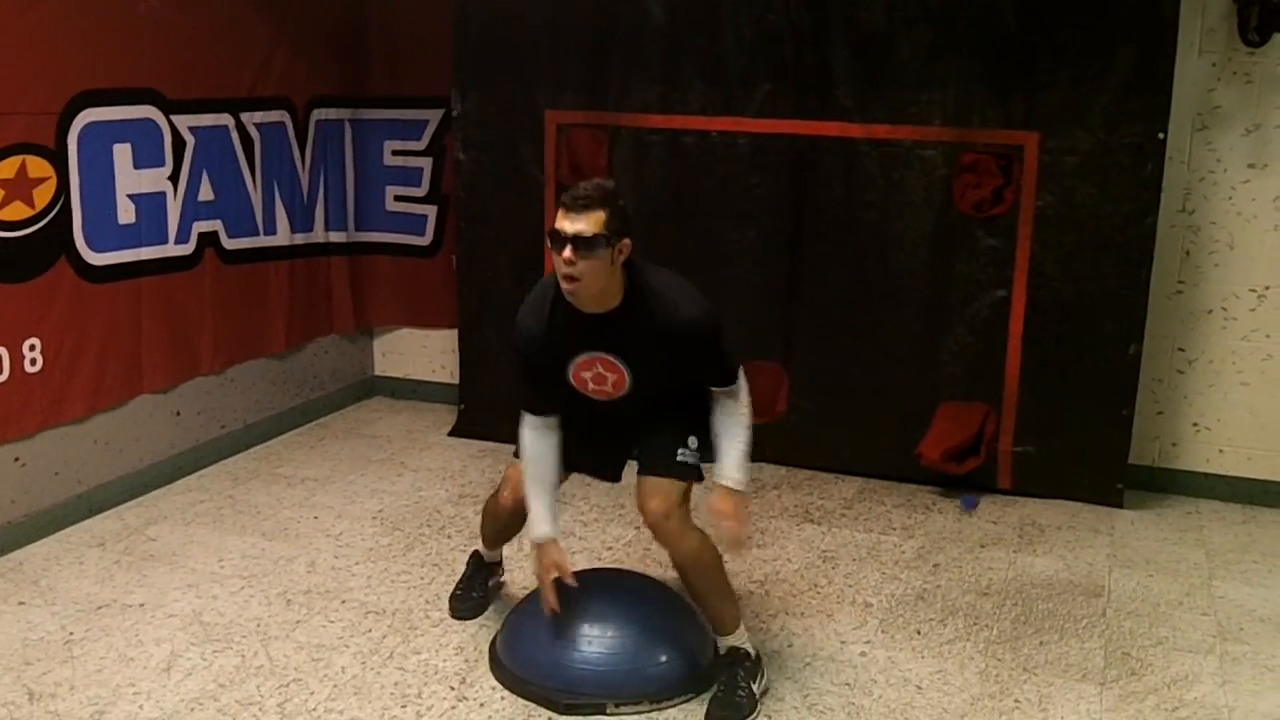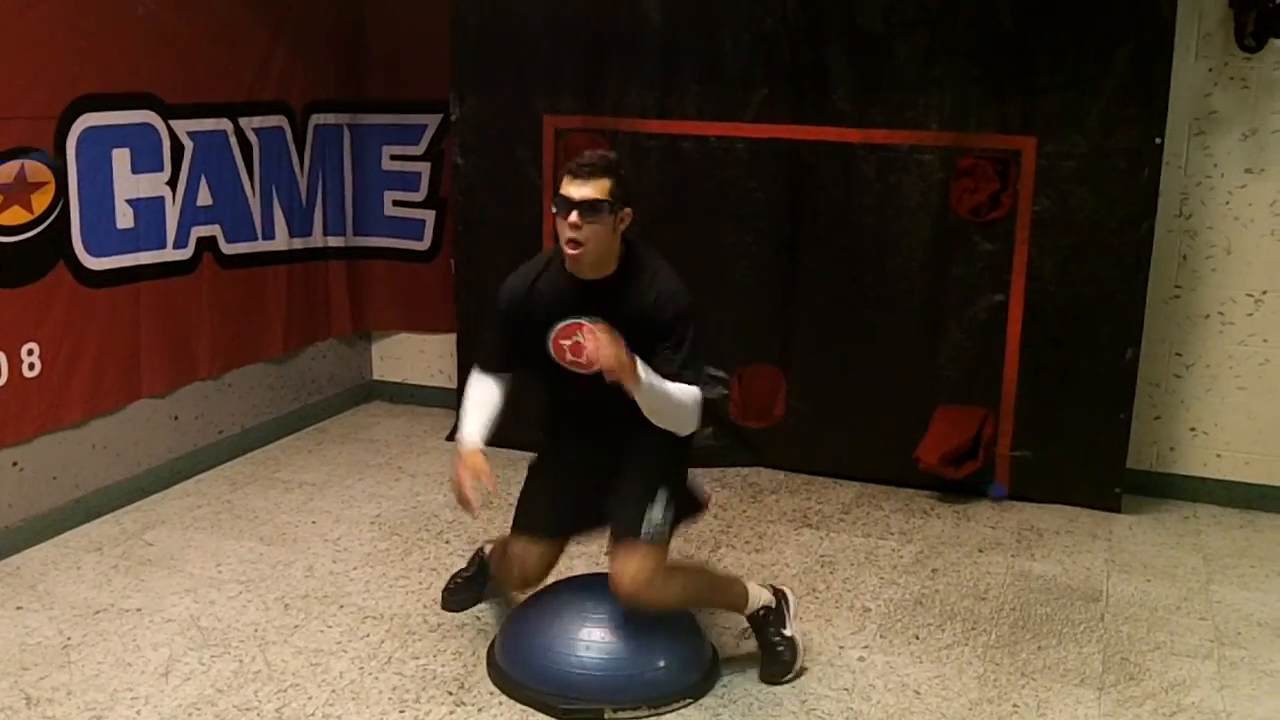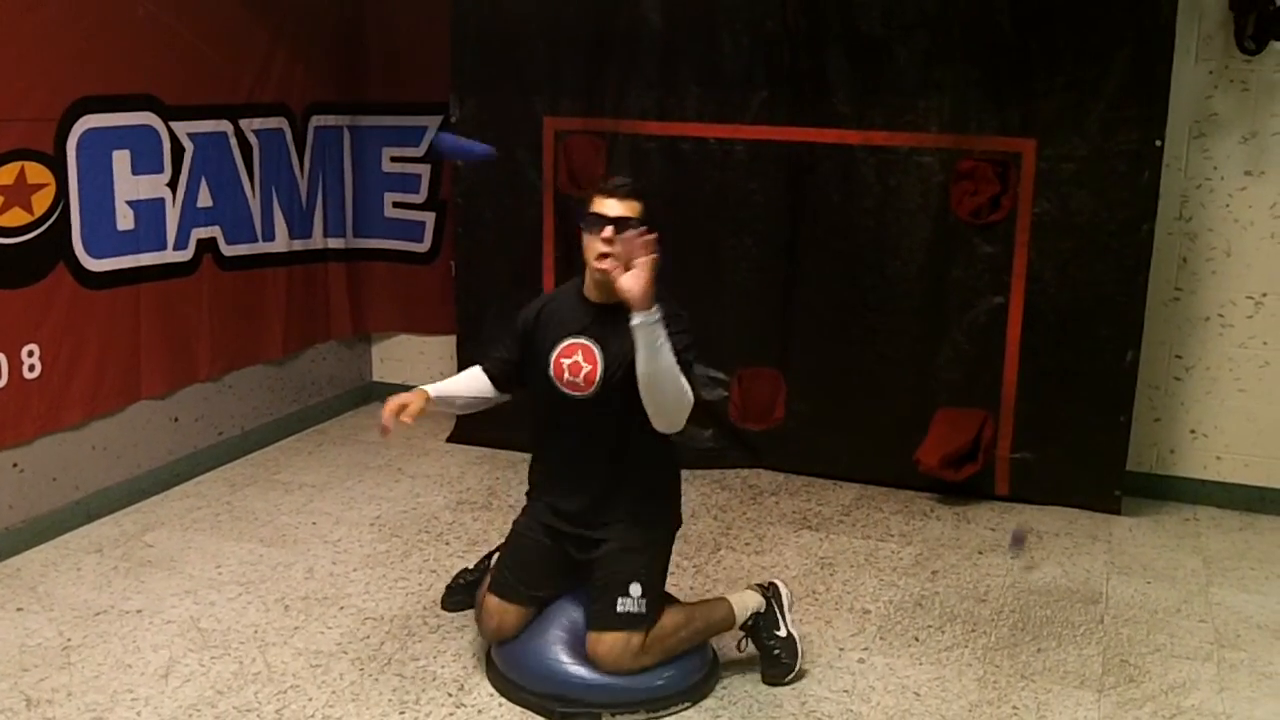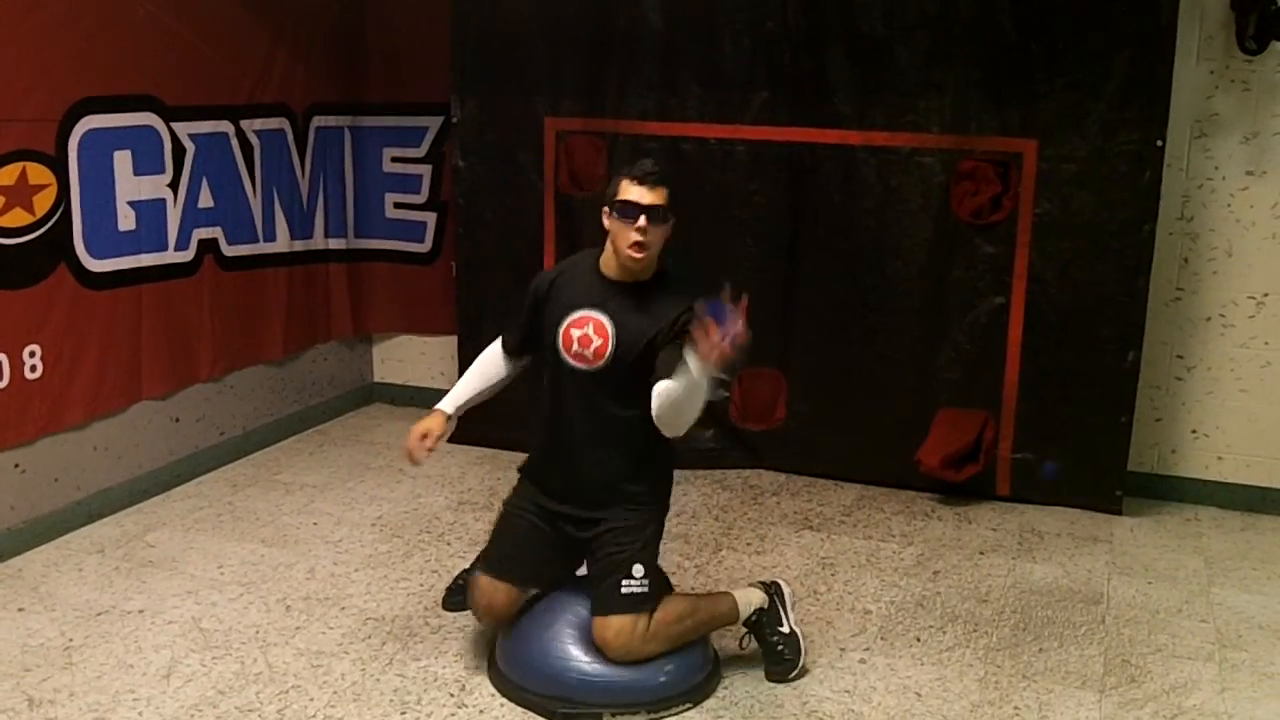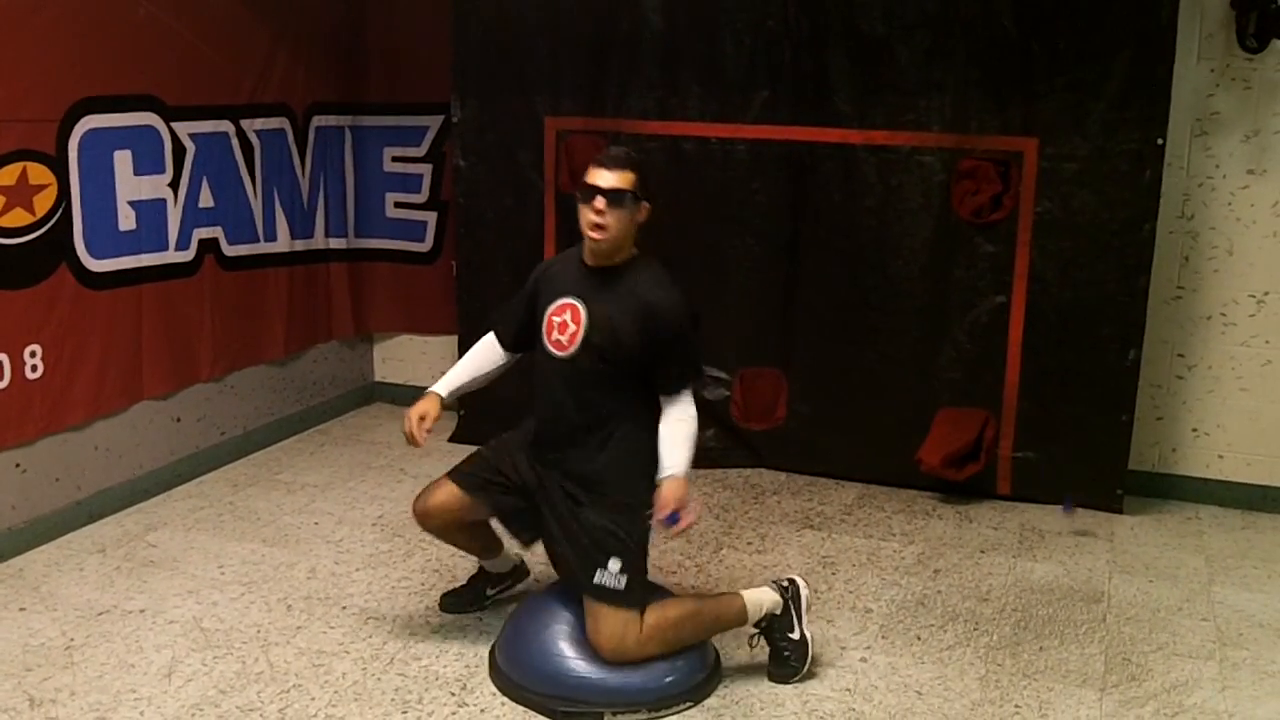
dt=0.2s
person 1, frame 1
left shoulder: (678, 310)
right shoulder: (538, 319)
left elbow: (730, 391)
right elbow: (539, 422)
left wrist: (731, 481)
right wrist: (544, 538)
left hip: (666, 414)
right hip: (580, 409)
left knee: (662, 513)
right knee: (511, 498)
left ankle: (739, 651)
right ankle: (487, 562)
person 1, frame 2
left shoulder: (659, 293)
right shoulder: (529, 287)
left elbow: (684, 414)
right elbow: (490, 372)
left wrist: (633, 376)
right wrist: (471, 441)
left hip: (646, 442)
right hip: (570, 444)
left knee: (634, 582)
right knee: (520, 573)
left ankle: (765, 605)
right ankle: (493, 558)
person 1, frame 3
left shoulder: (654, 316)
right shoulder: (546, 312)
left elbow: (669, 420)
right elbow: (494, 381)
left wrist: (642, 312)
right wrist: (426, 395)
left hip: (633, 513)
right hip: (554, 503)
left knee: (612, 653)
right knee: (496, 625)
left ankle: (754, 606)
right ankle: (502, 566)
person 1, frame 4
left shoulder: (675, 313)
right shoulder: (558, 282)
left elbow: (672, 419)
right elbow: (507, 353)
left wrist: (701, 368)
right wrist: (445, 410)
left hip: (627, 492)
right hip: (549, 480)
left knee: (621, 639)
right knee: (490, 606)
left ankle: (759, 602)
right ankle: (508, 558)
person 1, frame 5
left shoulder: (657, 301)
right shoulder: (551, 273)
left elbow: (677, 403)
right elbow: (502, 342)
left wrist: (674, 476)
right wrist: (438, 393)
left hip: (610, 471)
right hip: (539, 446)
left knee: (615, 641)
right knee: (435, 510)
left ankle: (773, 604)
right ankle: (502, 570)
